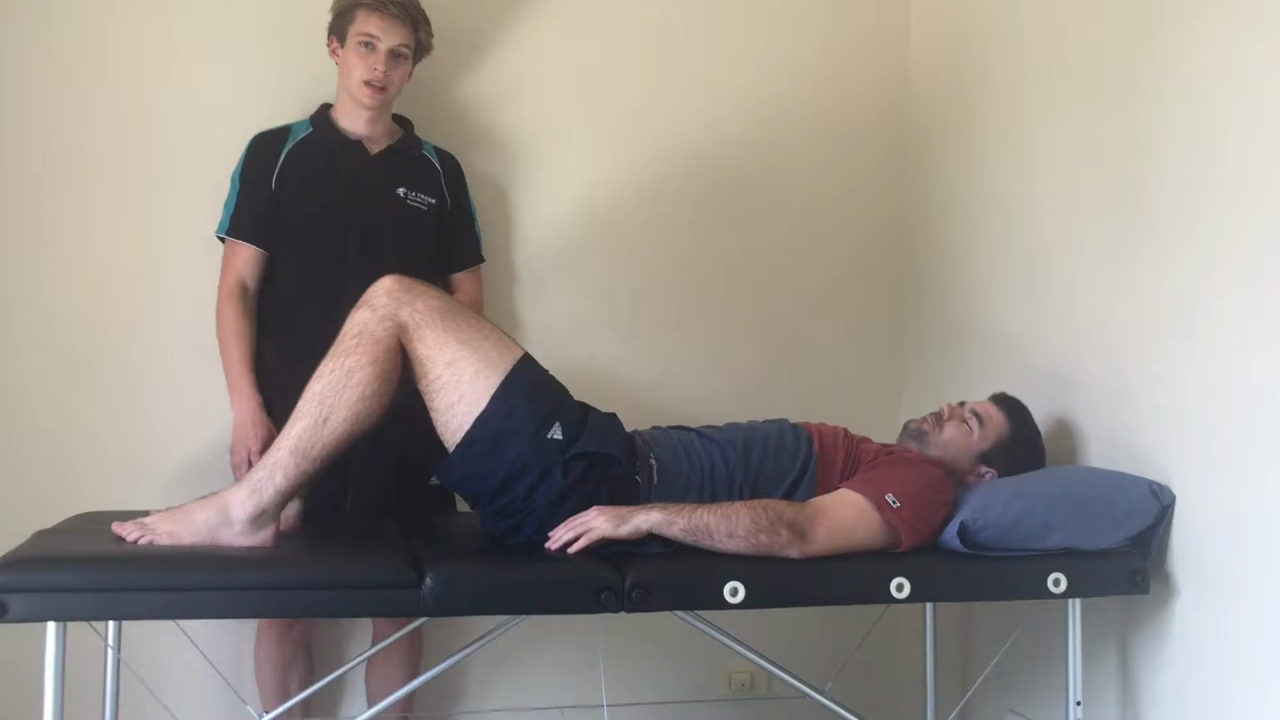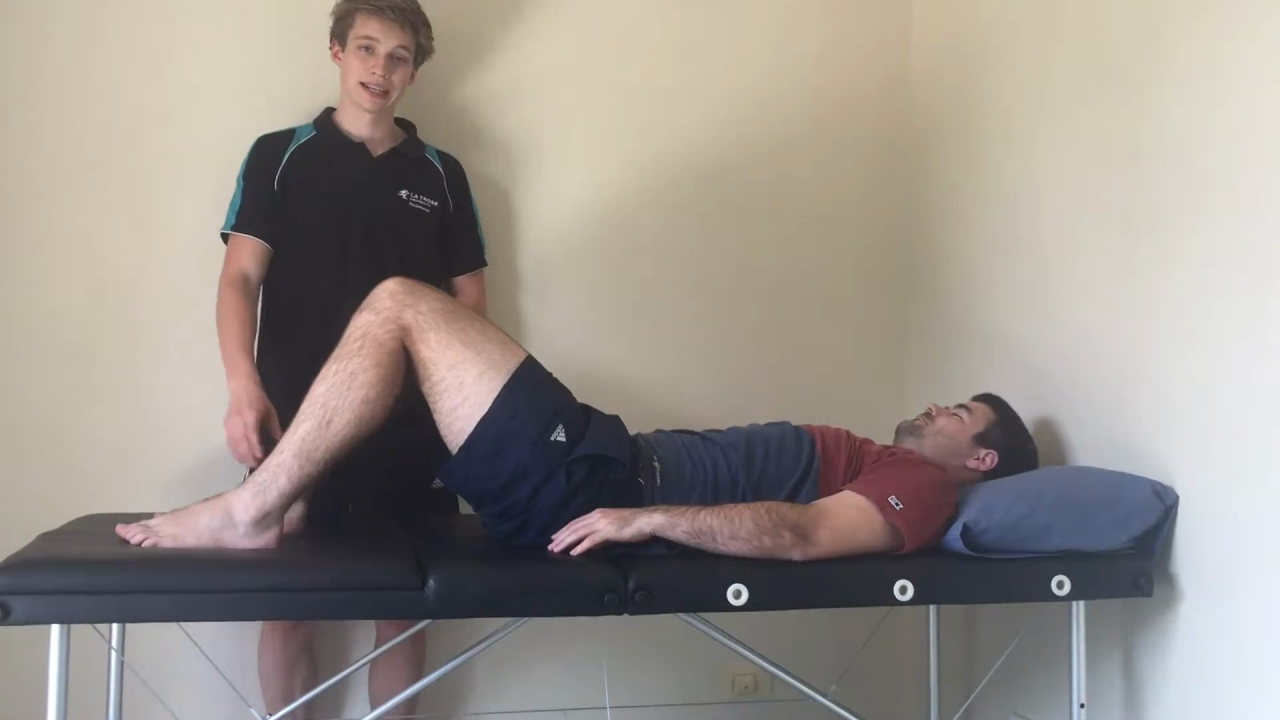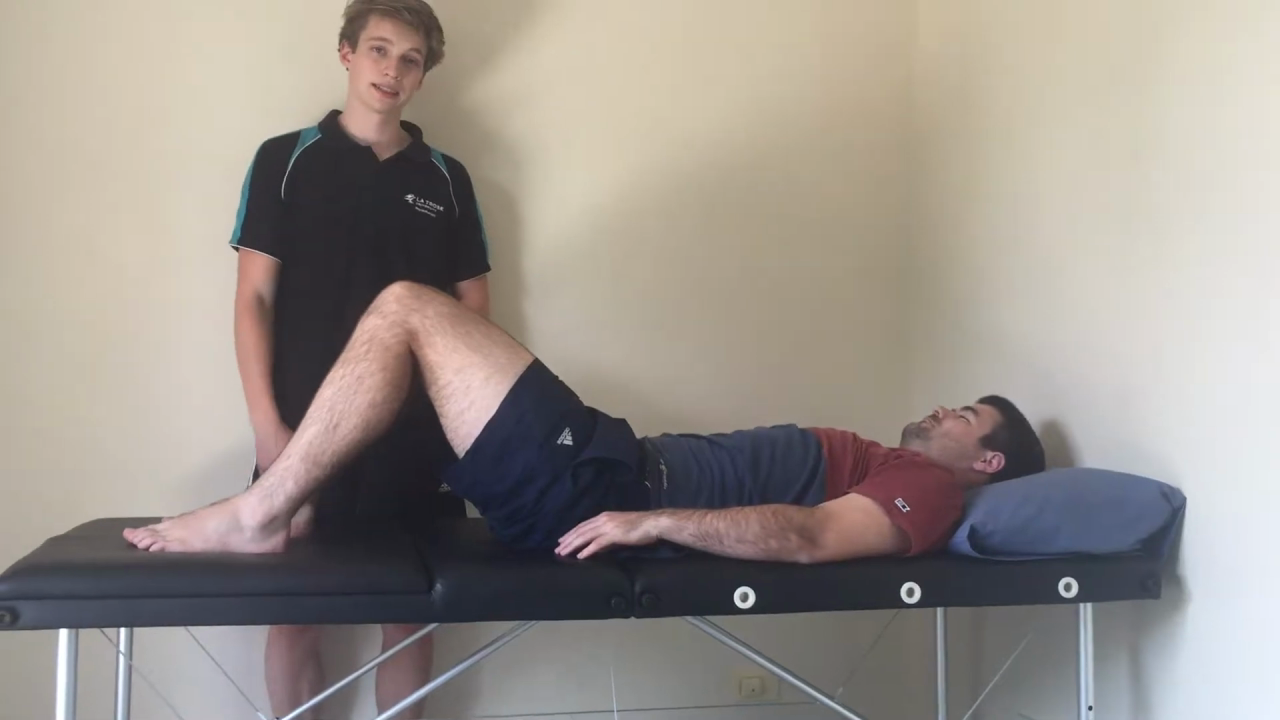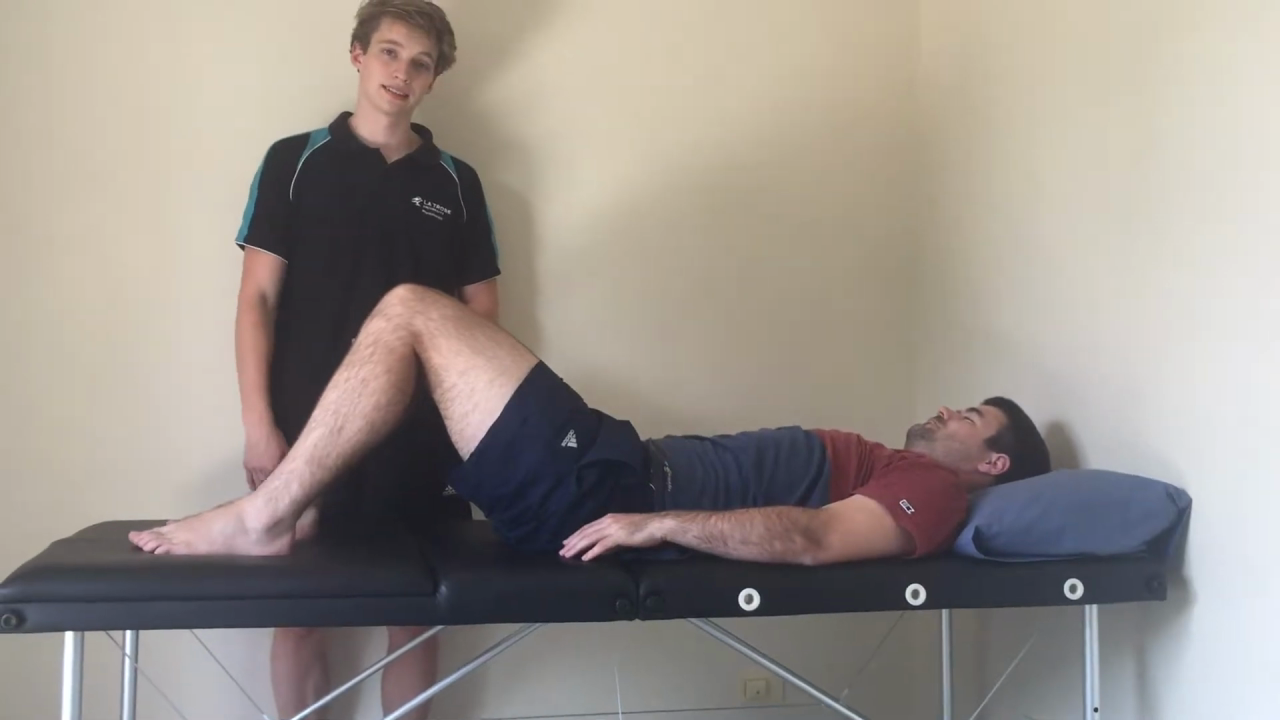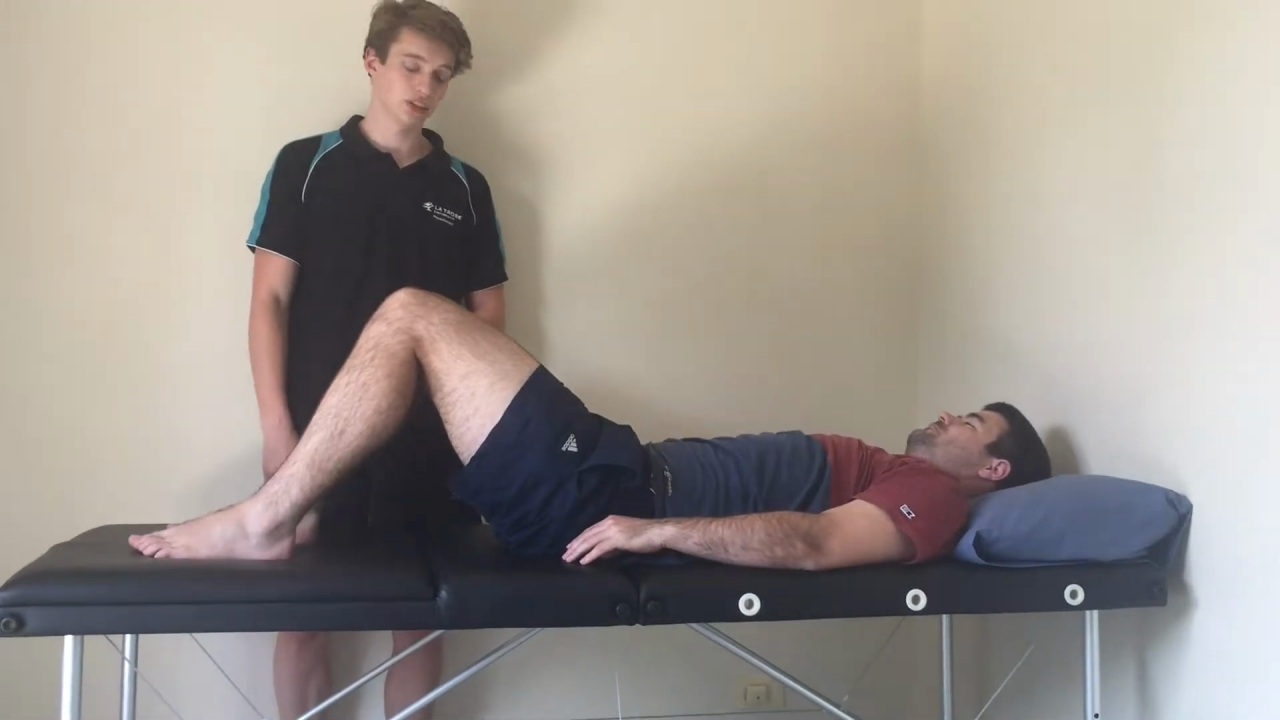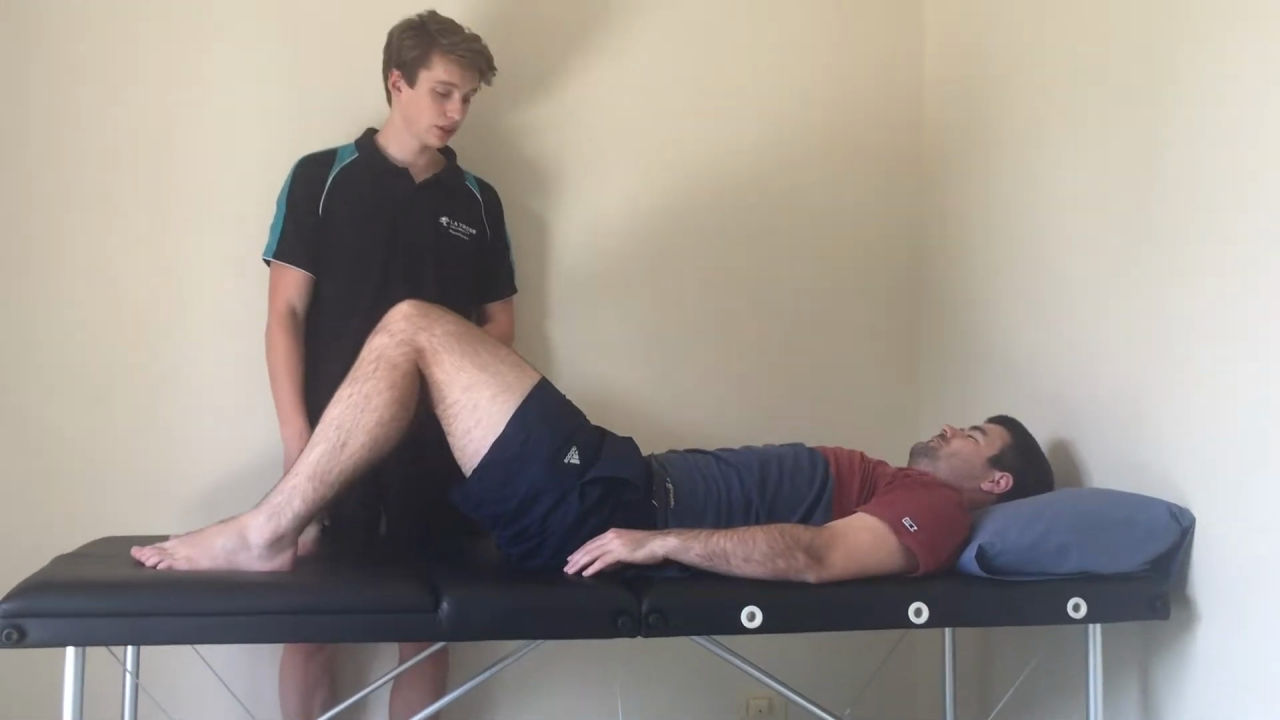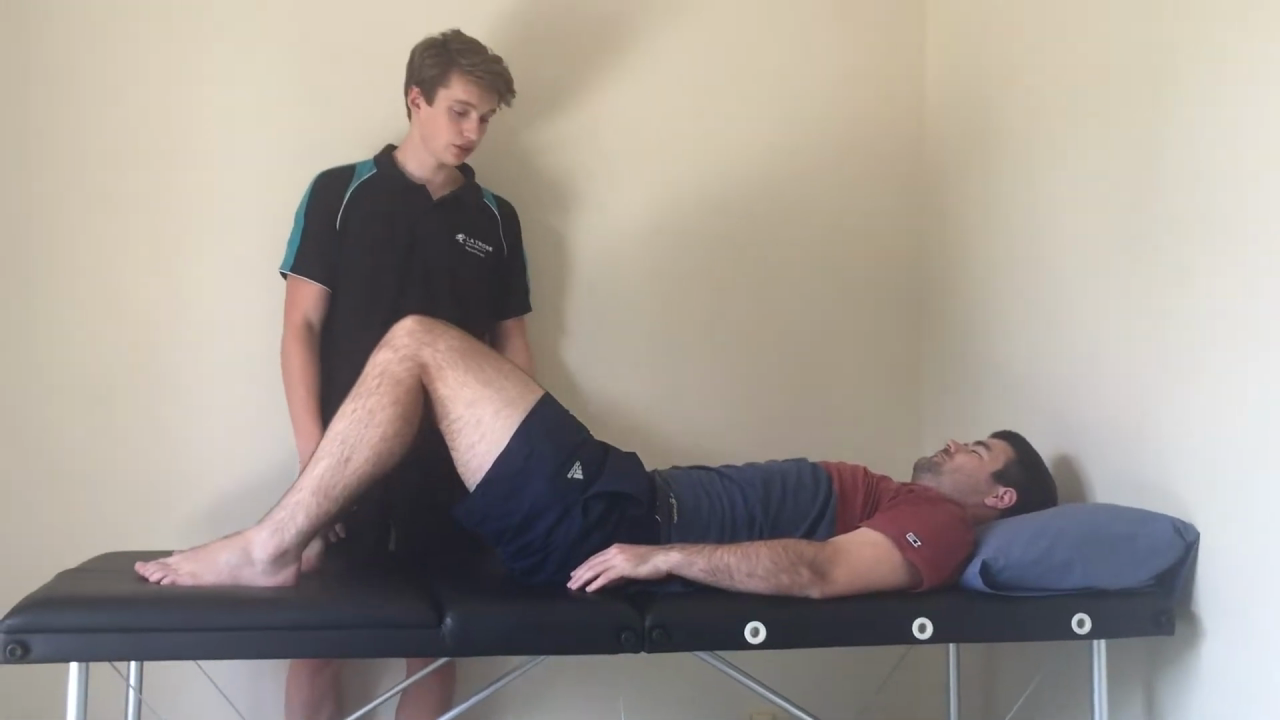
dt=0.4s
person 1, frame 1
left shoulder: (917, 486)
right shoulder: (876, 461)
left elbow: (795, 532)
left wrist: (643, 514)
left hip: (590, 483)
right hip: (609, 466)
left knee: (395, 301)
right knee: (402, 310)
left ankle: (247, 508)
right ankle: (264, 500)
person 1, frame 2
left shoulder: (919, 487)
right shoulder: (873, 465)
left elbow: (798, 535)
left wrist: (645, 517)
left hip: (593, 485)
right hip: (615, 469)
left knee: (400, 304)
right knee: (409, 313)
left ankle: (252, 510)
right ankle: (270, 503)
person 1, frame 3
left shoulder: (925, 490)
right shoulder: (883, 469)
left elbow: (807, 538)
left wrist: (651, 522)
left hip: (603, 490)
right hip: (621, 470)
left knee: (407, 307)
right knee: (418, 317)
left ankle: (259, 513)
right ankle: (282, 504)
person 1, frame 4
left shoulder: (930, 493)
right shoulder: (885, 469)
left elbow: (810, 540)
left wrist: (656, 523)
left hip: (607, 493)
right hip: (630, 476)
left knee: (412, 311)
right knee: (421, 321)
left ankle: (263, 517)
right ankle: (284, 509)
person 1, frame 5
left shoulder: (930, 499)
right shoulder: (887, 476)
left elbow: (811, 545)
left wrist: (655, 530)
left hip: (607, 496)
right hip: (627, 477)
left knee: (412, 314)
right knee: (422, 325)
left ankle: (265, 520)
right ankle: (287, 513)
person 1, frame 6
left shoulder: (934, 512)
right shoulder: (888, 487)
left elbow: (813, 557)
left wrist: (659, 540)
left hip: (609, 508)
right hip: (631, 491)
left knee: (414, 327)
right knee: (423, 337)
left ankle: (267, 531)
right ankle: (284, 524)
person 1, frame 7
left shoulder: (936, 528)
right shoulder: (893, 505)
left elbow: (816, 573)
left wrist: (660, 556)
left hip: (614, 525)
right hip: (632, 504)
left knee: (418, 342)
right knee: (424, 349)
left ankle: (270, 548)
right ankle: (283, 541)
person 2, frame 1
left shoulder: (437, 170)
right shoulder: (274, 154)
left elbow: (467, 295)
right elbow: (237, 287)
right wrist: (248, 405)
left hip: (407, 422)
right hip: (297, 417)
person 2, frame 2
left shoulder: (440, 173)
right shoulder: (278, 156)
left elbow: (470, 297)
right elbow: (240, 277)
right wrist: (244, 383)
left hip: (410, 423)
right hip: (300, 420)
person 2, frame 3
left shoulder: (444, 178)
right shoulder: (284, 161)
left elbow: (473, 303)
right elbow: (255, 300)
right wrist: (268, 424)
left hip: (416, 428)
right hip: (308, 424)
person 2, frame 4
left shoulder: (455, 181)
right shoulder: (294, 162)
left elbow: (482, 307)
right elbow: (258, 299)
right wrist: (260, 425)
left hip: (421, 431)
right hip: (312, 426)
person 2, frame 5
left shoulder: (464, 185)
right shoulder: (306, 165)
left elbow: (489, 310)
right elbow: (270, 302)
right wrist: (277, 426)
left hip: (429, 433)
right hip: (323, 427)
person 2, frame 6
left shoulder: (477, 200)
right shoulder: (322, 178)
left elbow: (498, 321)
right elbow: (286, 315)
right wrist: (297, 440)
left hip: (440, 444)
person 2, frame 7
left shoulder: (495, 218)
right shoulder: (340, 194)
left elbow: (511, 342)
right elbow: (302, 330)
right wrist: (313, 453)
left hip: (452, 460)
